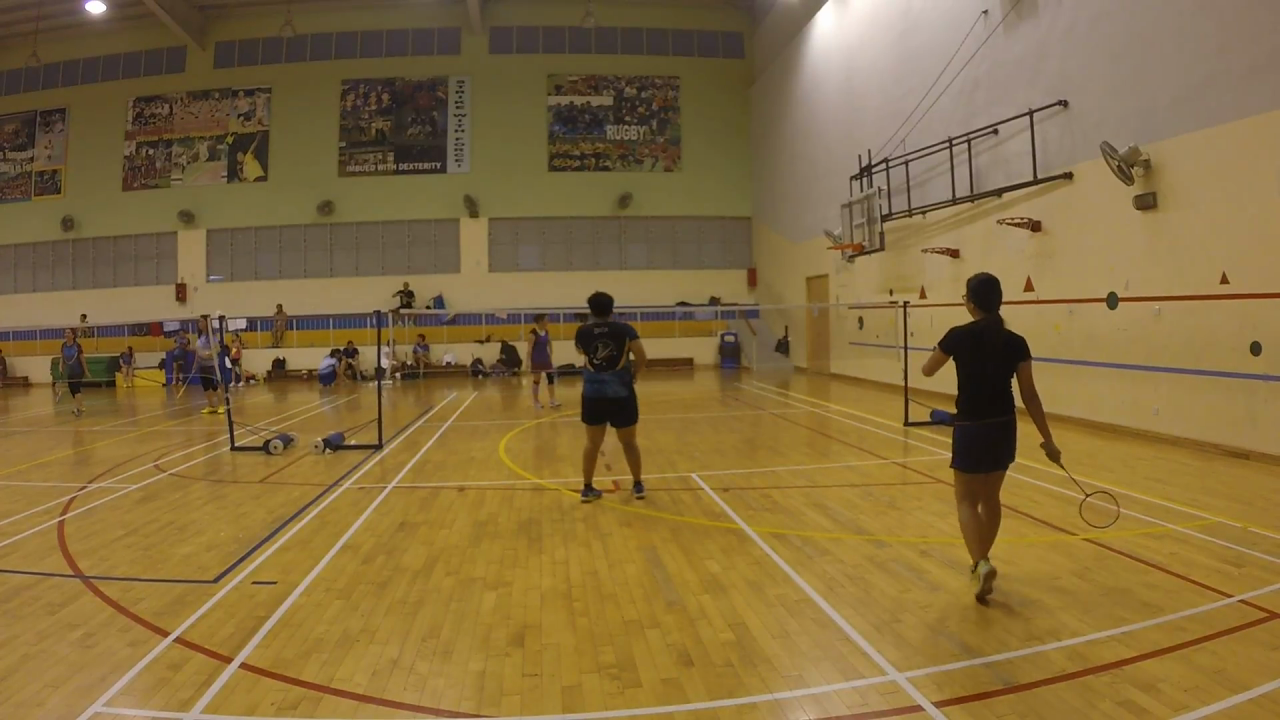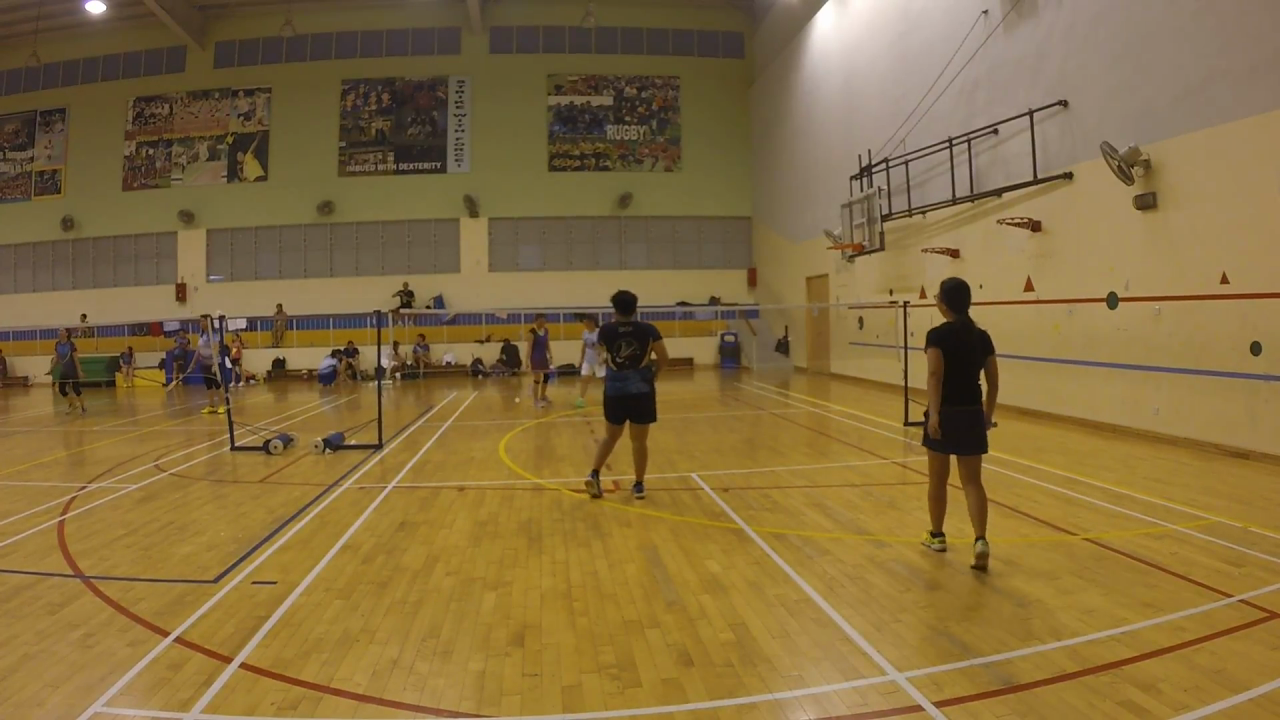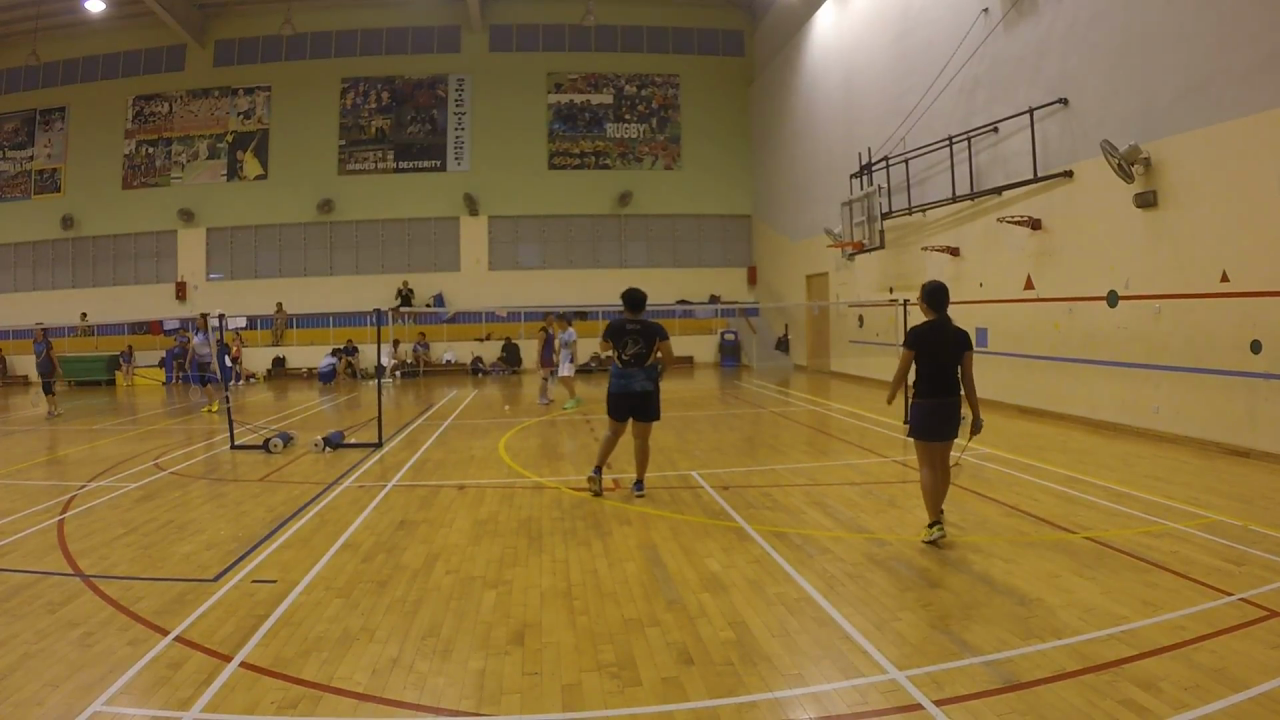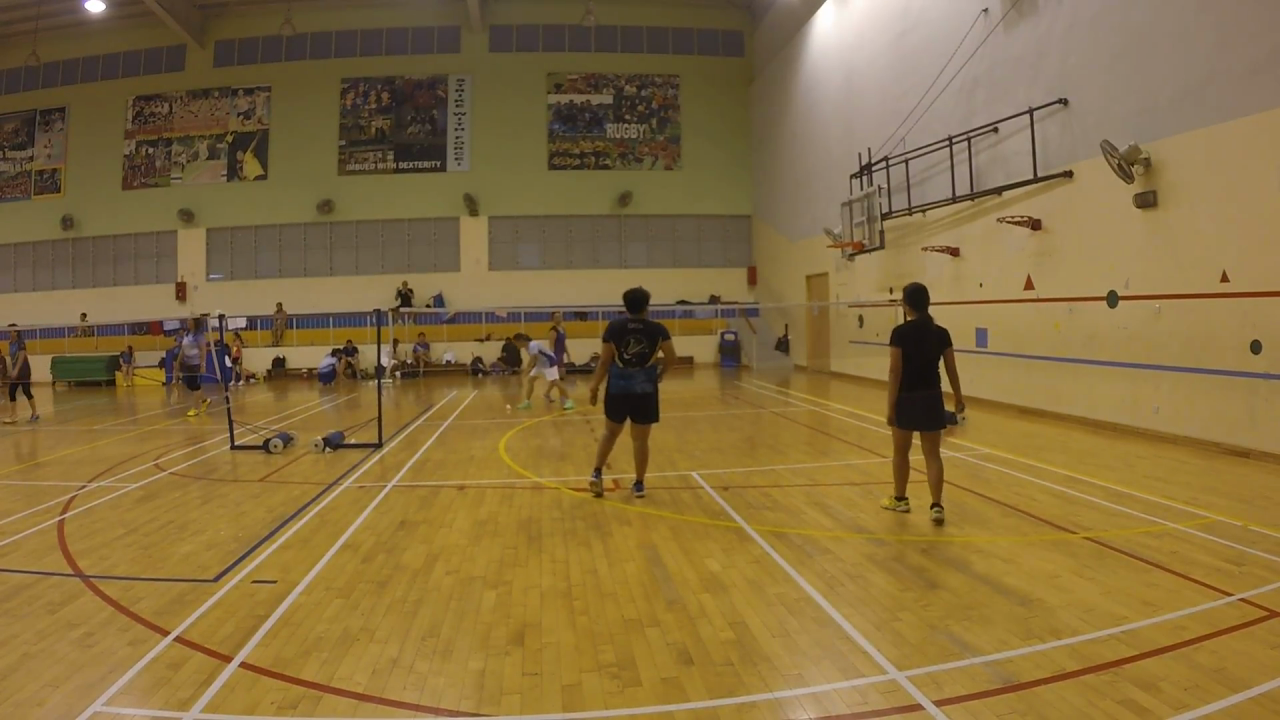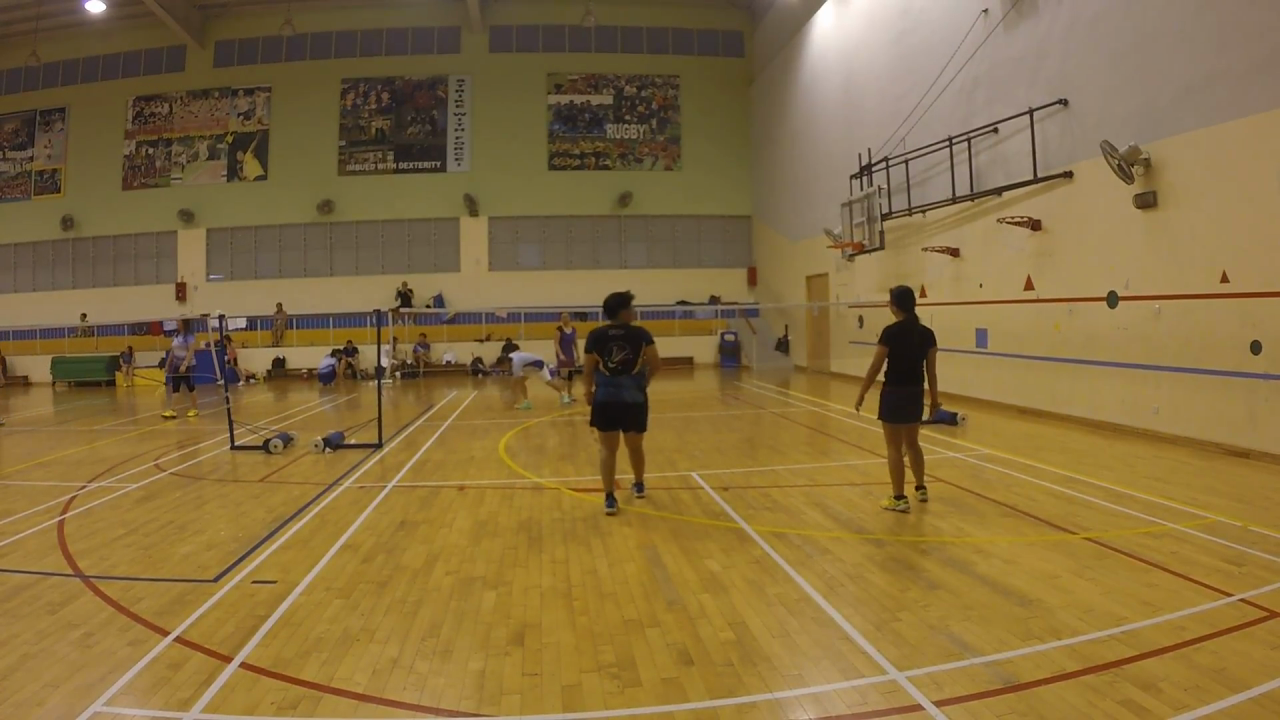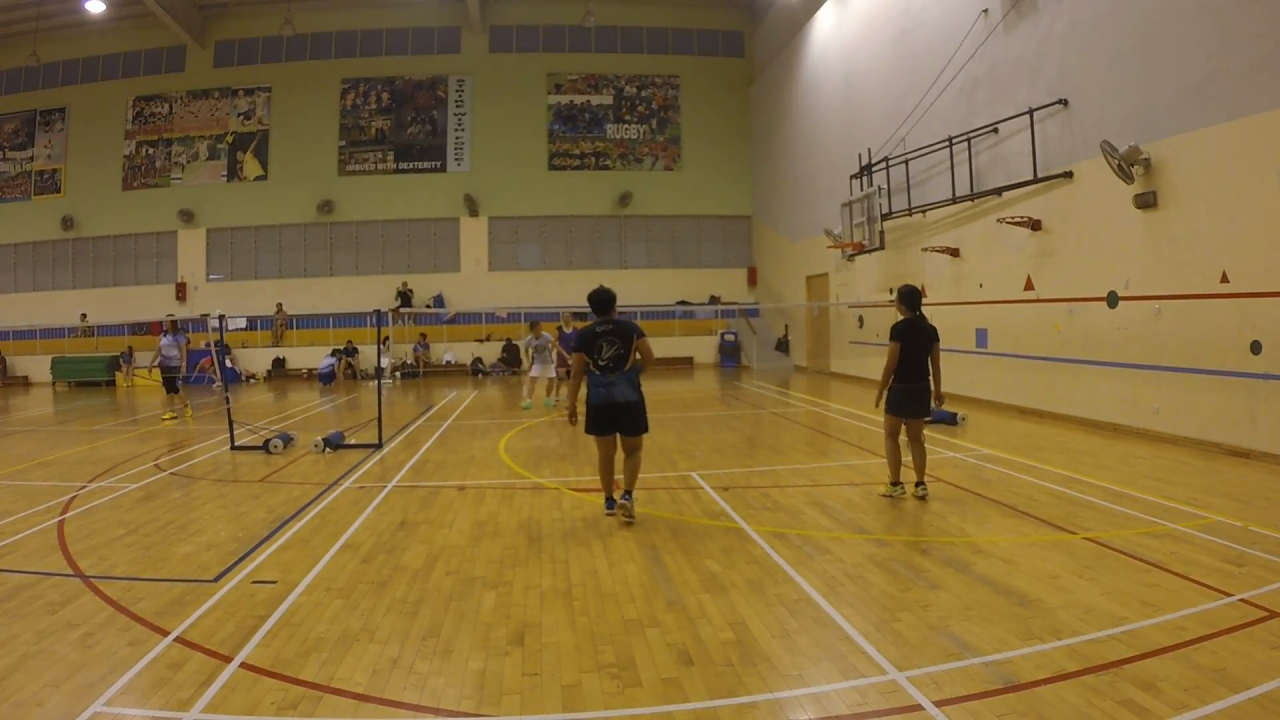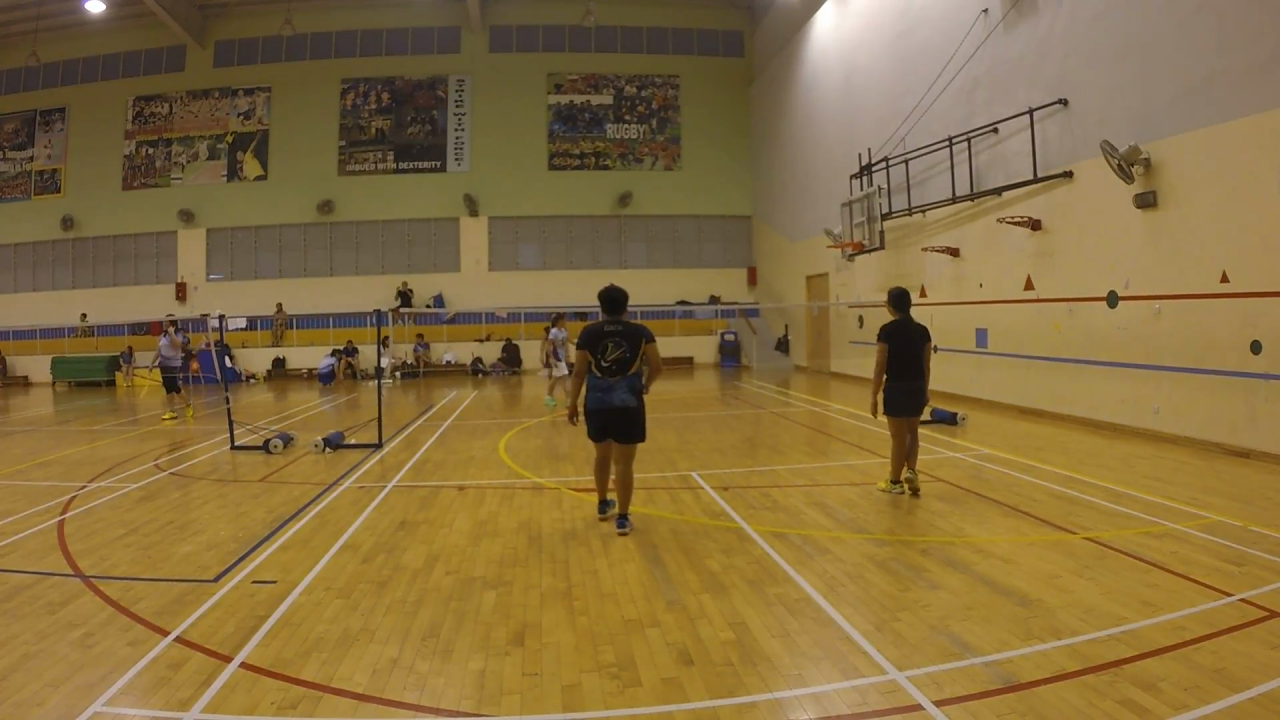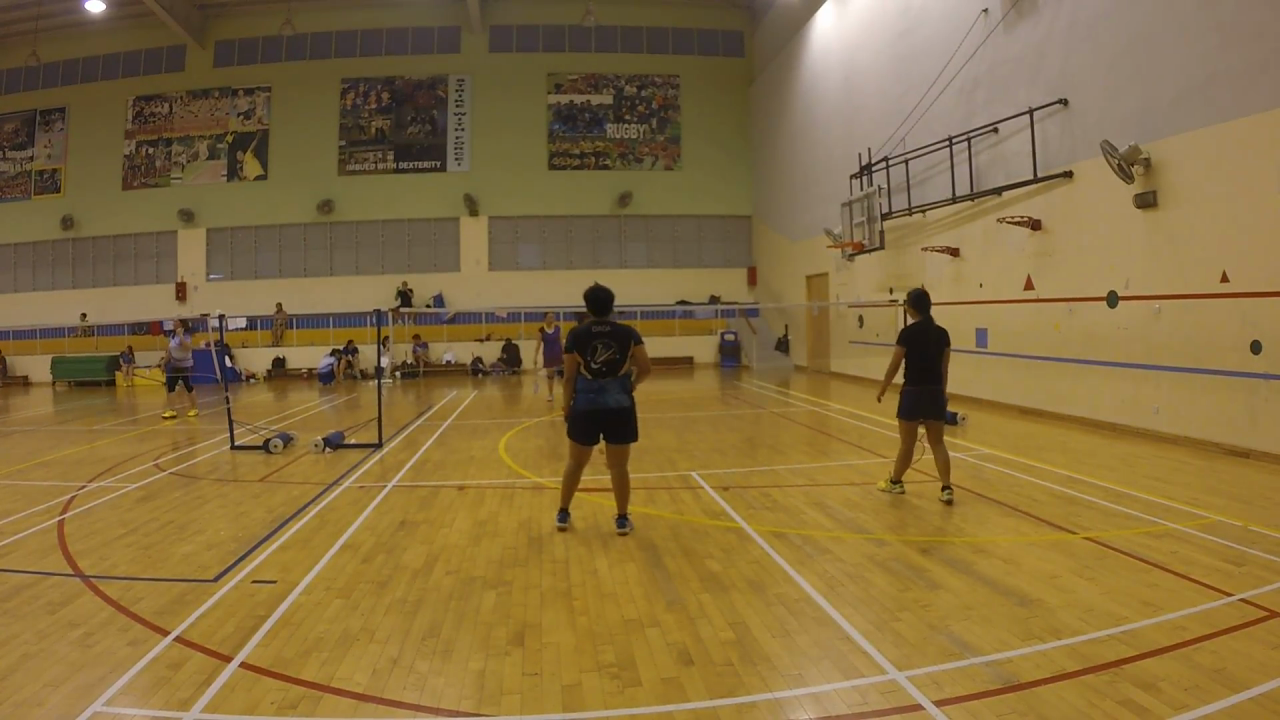
dt=0.5s
person 1, frame 1
left shoulder: (958, 336)
right shoulder: (1016, 342)
left elbow: (928, 369)
right elbow: (1029, 394)
left wrist: (929, 365)
right wrist: (1047, 438)
left hip: (970, 428)
right hip: (1003, 427)
left knee: (967, 502)
right knee: (990, 497)
left ankle: (982, 562)
right ankle: (982, 563)
person 1, frame 2
left shoulder: (937, 335)
right shoulder: (982, 337)
left elbow: (935, 376)
right elbow: (993, 383)
left wrist: (933, 415)
right wrist: (987, 414)
left hip: (945, 414)
right hip: (972, 415)
left knee: (938, 479)
right knee: (972, 482)
left ankle: (937, 535)
right ankle: (980, 540)
person 1, frame 3
left shoulder: (917, 334)
right shoulder: (961, 336)
left elbow: (902, 372)
right elbow: (968, 379)
left wrist: (892, 393)
right wrist: (976, 415)
left hip: (926, 405)
right hip: (951, 406)
left knee: (927, 466)
right knee: (942, 461)
left ankle: (935, 525)
right ankle: (937, 514)
person 1, frame 4
left shoulder: (900, 333)
right shoulder: (941, 333)
left elbow: (895, 372)
right elbow: (951, 370)
left wrist: (891, 407)
right wrist: (958, 398)
left hip: (907, 399)
right hip: (932, 398)
left knee: (901, 452)
right knee: (932, 454)
left ankle: (900, 499)
right ankle: (937, 505)
person 1, frame 5
left shoulder: (891, 332)
right shoulder: (927, 333)
left elbow: (875, 367)
right elbow: (931, 370)
left wrist: (861, 395)
right wrist: (934, 398)
left hip: (894, 394)
right hip: (915, 394)
left knee: (894, 447)
right knee: (912, 443)
left ankle: (899, 498)
right ankle: (921, 489)
person 1, frame 6
left shoulder: (899, 328)
right shoulder: (930, 330)
left elbow: (891, 364)
right elbow: (935, 364)
left wrist: (881, 391)
right wrist: (937, 391)
left hip: (901, 389)
right hip: (922, 389)
left knee: (891, 437)
right knee: (916, 438)
left ankle: (896, 484)
right ankle: (921, 485)
person 1, frame 7
left shoulder: (887, 331)
right shoulder: (922, 331)
left elbow: (880, 367)
right elbow: (926, 365)
left wrist: (874, 396)
right wrist: (925, 392)
left hip: (896, 389)
right hip: (917, 388)
left knee: (898, 438)
right knee: (912, 432)
left ankle: (895, 482)
right ankle: (911, 471)
person 1, frame 8
left shoulder: (908, 333)
right shoulder: (942, 333)
left elbow: (894, 366)
right elbow: (944, 369)
left wrist: (882, 389)
right wrist: (942, 394)
left hip: (913, 393)
right hip: (935, 393)
left knee: (907, 442)
right knee: (937, 442)
left ankle: (895, 482)
right ankle: (946, 488)
person 2, frame 1
left shoulder: (583, 332)
right shoulder: (624, 330)
right elbow: (642, 358)
right wrist: (635, 373)
left hip: (593, 394)
right hip: (621, 393)
left knee: (592, 442)
right knee: (629, 442)
left ankle: (587, 488)
right ankle: (638, 485)
person 2, frame 2
left shoulder: (606, 330)
right shoulder: (648, 330)
right elbow: (664, 358)
right wrist: (655, 372)
left hip: (614, 391)
right hip: (641, 391)
left knee: (610, 435)
right knee: (639, 440)
left ankle: (594, 474)
right ankle: (639, 485)
person 2, frame 3
left shoulder: (614, 326)
right shoulder: (656, 329)
left elbow: (604, 347)
right elbow: (669, 357)
right wrist: (660, 370)
left hip: (618, 388)
right hip: (646, 389)
left knee: (614, 432)
right knee: (641, 438)
left ankle: (597, 471)
right ankle: (639, 483)
person 2, frame 4
left shoulder: (614, 327)
right shoulder: (658, 329)
left elbow: (604, 361)
right elbow: (671, 358)
left wrist: (594, 386)
right wrist: (660, 373)
left hip: (617, 389)
right hip: (645, 391)
left knee: (610, 432)
right knee: (640, 439)
left ankle: (597, 473)
right ankle: (639, 484)
person 2, frame 5
left shoulder: (595, 336)
right shoulder: (641, 334)
left elbow: (588, 370)
right elbow: (656, 364)
left wrist: (588, 391)
right wrist: (646, 379)
left hip: (605, 399)
right hip: (635, 398)
left knee: (608, 449)
right knee: (635, 445)
left ankle: (609, 498)
right ankle: (639, 485)
person 2, frame 6
left shoulder: (583, 335)
right shoulder: (630, 328)
left elbow: (577, 373)
right elbow: (649, 358)
left wrist: (572, 404)
left hip: (599, 401)
right hip: (629, 398)
left knee: (605, 453)
right knee: (633, 450)
left ankle: (609, 501)
right ankle: (627, 495)
person 2, frame 7
left shoulder: (588, 333)
right shoulder: (641, 332)
left elbow: (579, 372)
right elbow: (657, 367)
left wrist: (572, 403)
right wrist: (646, 384)
left hip: (596, 404)
right hip: (628, 405)
left knee: (603, 455)
right knee: (624, 463)
left ankle: (603, 504)
right ankle: (622, 518)
person 2, frame 8
left shoulder: (575, 335)
right shoulder: (628, 333)
left elbow: (569, 376)
right elbow: (645, 369)
left wrist: (566, 404)
right wrist: (633, 383)
left hip: (585, 407)
right hip: (619, 407)
left knee: (576, 462)
right knee: (618, 466)
left ankle: (562, 514)
right ankle: (622, 519)
